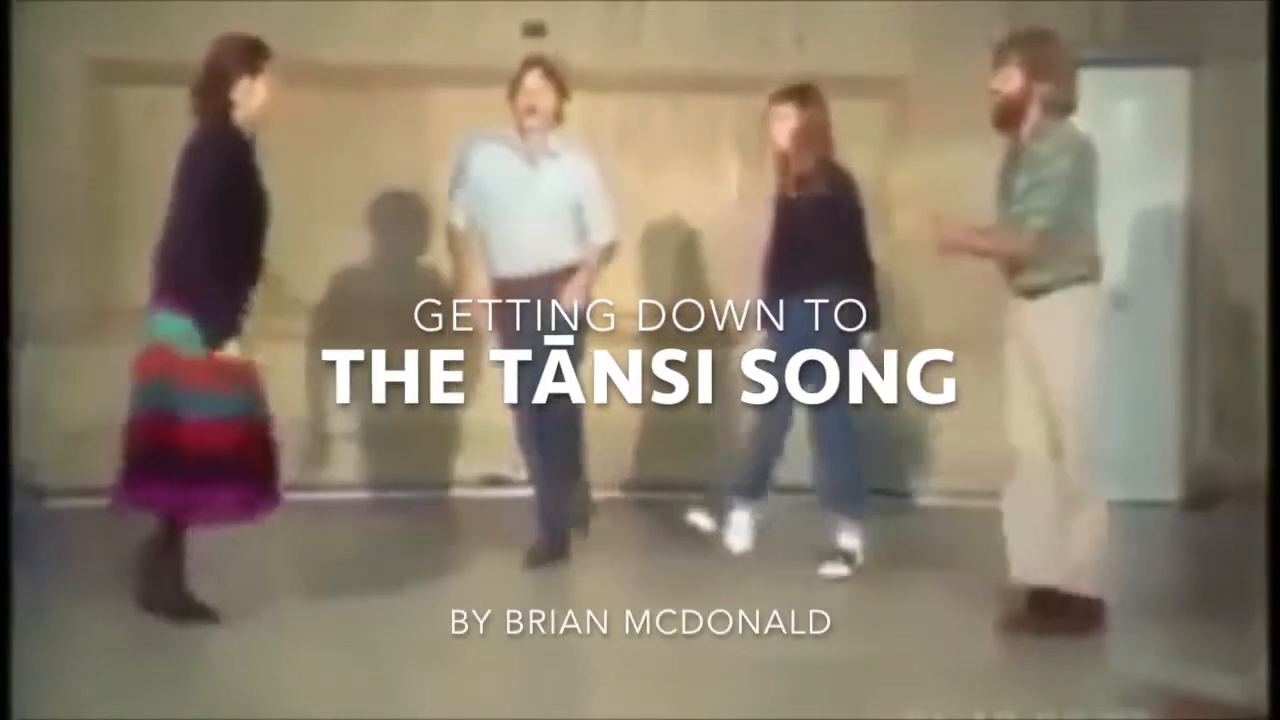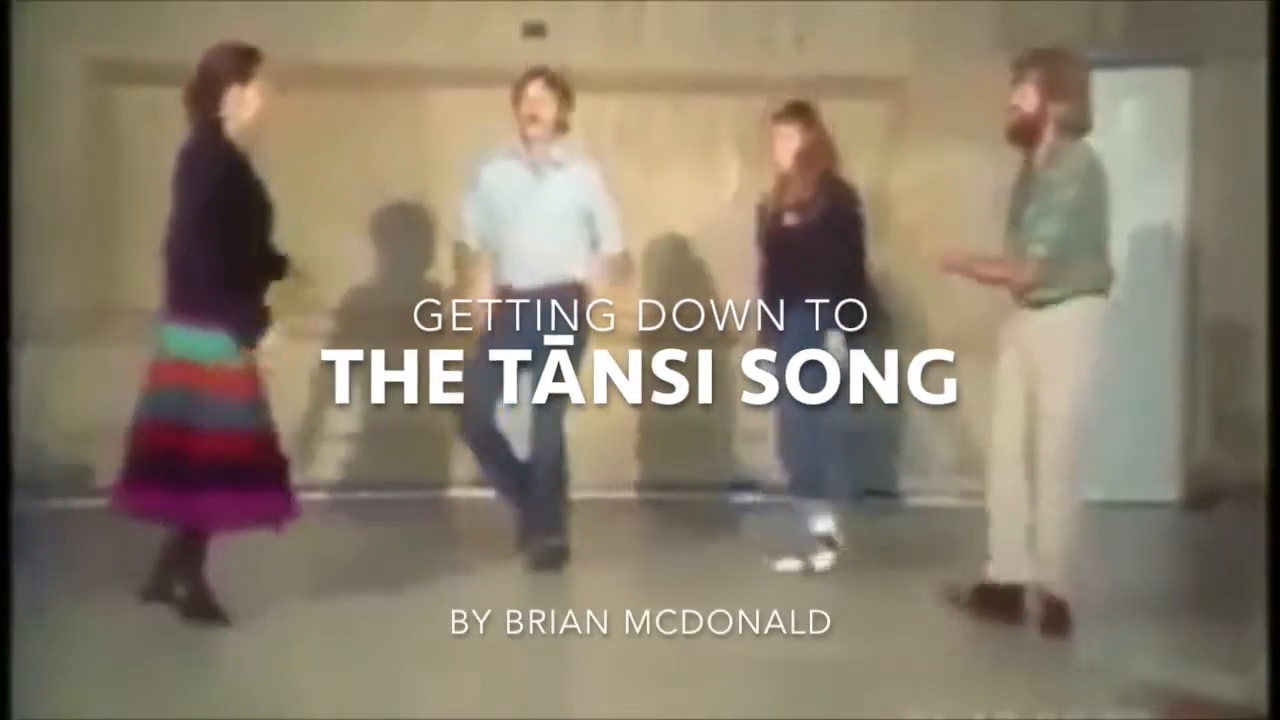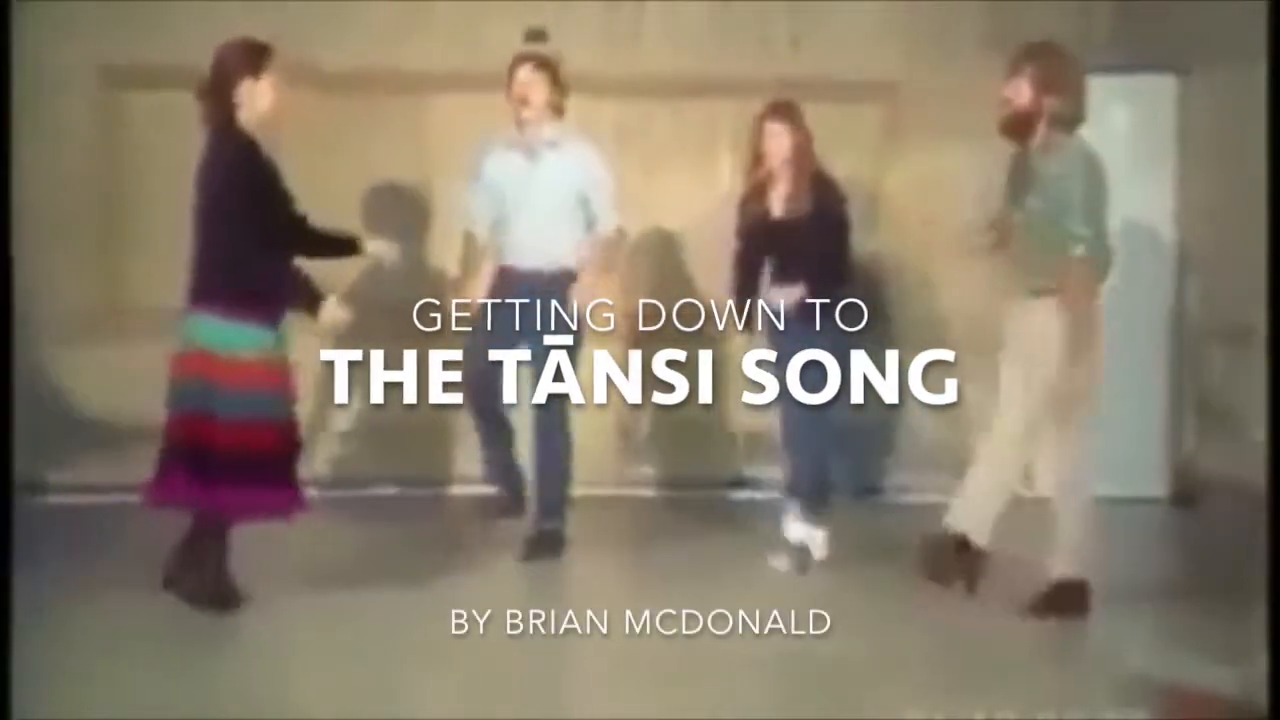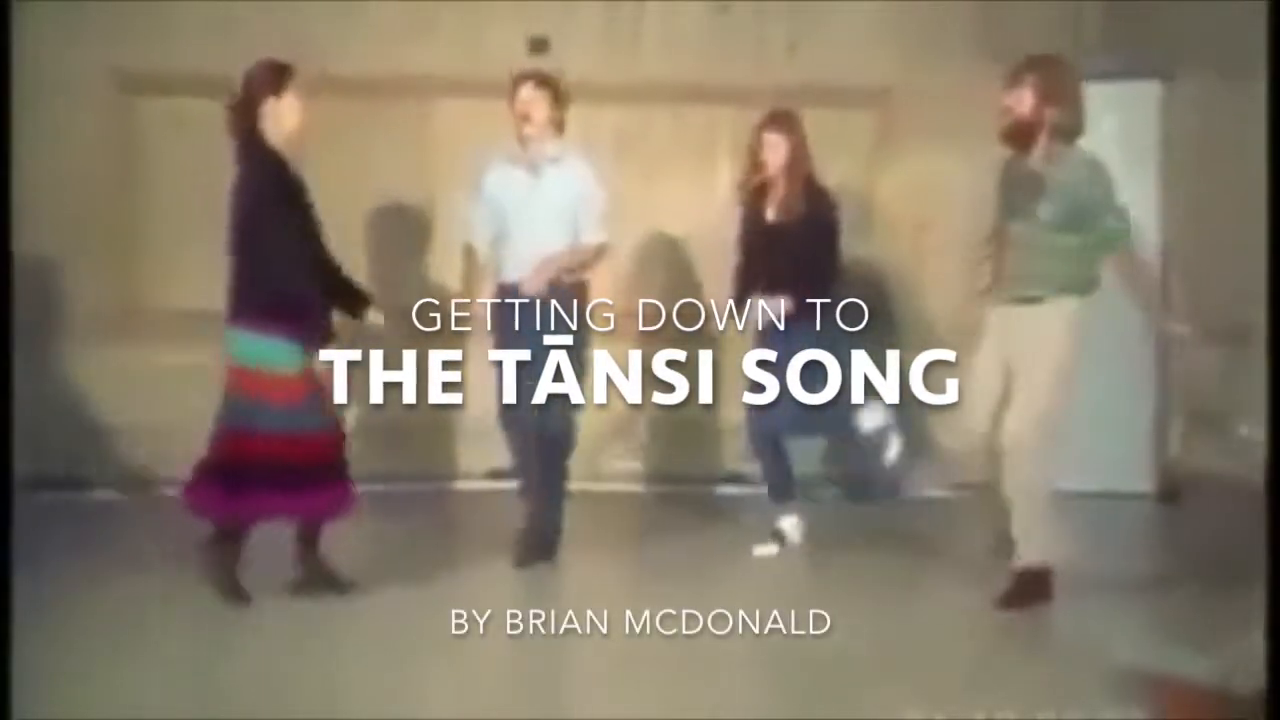
dt=0.2s
person 1, frame 1
left shoulder: (1066, 150)
right shoulder: (1022, 148)
left elbow: (1027, 241)
left wrist: (959, 240)
left hip: (1063, 306)
right hip: (1025, 305)
left knee: (1073, 452)
right knee: (1029, 448)
left ankle: (1083, 593)
right ankle: (1043, 583)
person 1, frame 2
left shoulder: (1077, 172)
right shoulder: (1036, 163)
left elbow: (1031, 268)
left wrist: (967, 266)
left hip: (1066, 318)
right hip: (1028, 316)
left knee: (1053, 453)
right knee: (1006, 446)
left ankle: (1048, 588)
right ankle: (1003, 582)
person 1, frame 3
left shoulder: (1075, 165)
right shoulder: (1026, 157)
left elbow: (1084, 259)
left wrist: (1078, 353)
right wrist: (997, 235)
left hip: (1062, 312)
right hip: (1027, 306)
left knee: (1059, 444)
right knee: (1006, 430)
left ankle: (1069, 580)
right ankle: (960, 539)
person 1, frame 4
left shoulder: (1083, 175)
right shoulder: (1013, 167)
left elbow: (1123, 252)
left wrist: (1157, 315)
right wrist: (990, 281)
left hip: (1050, 316)
right hip: (1002, 311)
left knee: (1020, 439)
right knee: (978, 426)
left ankle: (1034, 566)
right ankle: (1028, 543)
person 2, frame 1
left shoulder: (224, 148)
right shoulder: (217, 150)
right elbow: (195, 245)
left wrist: (239, 297)
right wrist: (219, 328)
left hip: (201, 319)
right hip: (195, 323)
left knee: (193, 445)
right knee: (199, 446)
left ankle: (162, 570)
right ankle: (162, 575)
person 2, frame 2
left shoulder: (220, 160)
right shoulder: (212, 163)
right elbow: (209, 259)
left wrist: (275, 266)
right wrist: (255, 322)
left hip: (210, 325)
right hip: (206, 328)
left knee: (205, 450)
right knee: (218, 451)
left ankle: (170, 572)
right ankle: (188, 583)
person 2, frame 3
left shoulder: (238, 155)
right shoulder: (232, 157)
left elbow: (285, 230)
right elbow: (249, 250)
left wrist: (356, 245)
right wrist: (314, 299)
left hip: (245, 317)
right hip: (233, 320)
left knee: (247, 439)
right knee: (232, 440)
left ankle: (201, 555)
right ankle: (194, 565)
person 2, frame 4
left shoulder: (270, 171)
right shoulder: (266, 174)
left elbow: (307, 254)
right elbow: (287, 263)
left wrist: (359, 301)
right wrist: (322, 337)
left hip: (281, 331)
right hip: (273, 333)
left knee: (308, 445)
right knee: (278, 447)
left ankle: (310, 561)
right ankle: (224, 544)
person 3, frame 1
left shoulder: (578, 164)
right shoulder: (481, 156)
left elbow: (603, 237)
right elbow: (461, 222)
left wrist: (583, 281)
right wrist: (473, 276)
left hip: (562, 289)
right hip: (511, 295)
left knee: (555, 393)
right knee: (530, 411)
left ankle: (572, 479)
right ankle: (552, 527)
person 3, frame 2
left shoulder: (584, 176)
right shoulder: (492, 171)
left elbow: (612, 246)
right elbow: (475, 241)
right wrist: (474, 290)
left hip: (560, 303)
right hip: (508, 303)
left knee: (547, 417)
right knee: (474, 414)
left ankle: (551, 534)
right ankle: (528, 503)
person 3, frame 3
left shoulder: (581, 156)
right shoulder: (496, 159)
left elbow: (609, 228)
right elbow: (483, 227)
left wrist: (590, 274)
right wrist: (480, 274)
left hip: (557, 291)
right hip: (508, 286)
left knee: (550, 405)
right knee: (477, 381)
left ankle: (550, 521)
right ankle: (510, 485)
person 3, frame 4
left shoulder: (580, 173)
right shoulder: (497, 175)
left elbow: (595, 246)
right elbow: (483, 244)
left wrist: (554, 264)
left hip: (564, 302)
right hip: (513, 305)
left knee: (558, 413)
right knee: (517, 414)
left ankle: (545, 519)
right ankle: (543, 523)
person 4, frame 1
left shoulder: (833, 183)
right shoulder: (788, 187)
left elbow: (857, 258)
left wrist: (864, 324)
right wrist: (771, 313)
left hip: (825, 319)
right hip: (790, 318)
left knee: (831, 423)
right knee: (771, 416)
left ankle: (848, 539)
right ankle: (739, 516)
person 4, frame 2
left shoulder: (836, 199)
right shoulder: (774, 207)
left elbow: (854, 273)
left wrist: (843, 329)
right wrist: (771, 338)
left hip: (828, 329)
right hip: (792, 327)
left knee: (807, 425)
right knee: (793, 431)
left ankle: (824, 525)
right ankle: (818, 534)
person 4, frame 3
left shoulder: (823, 194)
right shoulder: (755, 199)
left elbow: (840, 265)
right elbow: (748, 259)
left wrist: (804, 291)
right wrist: (743, 307)
left hip: (823, 320)
right hip: (786, 323)
left knee: (814, 422)
right knee: (798, 427)
left ankle: (803, 522)
right ankle: (811, 532)
person 4, frame 4
left shoulder: (815, 203)
right shoulder: (755, 201)
left elbow: (825, 271)
right elbow: (749, 262)
left wrist: (789, 302)
right wrist: (745, 302)
left hip: (805, 325)
right hip: (773, 327)
right knee: (763, 425)
right ankle: (787, 519)
